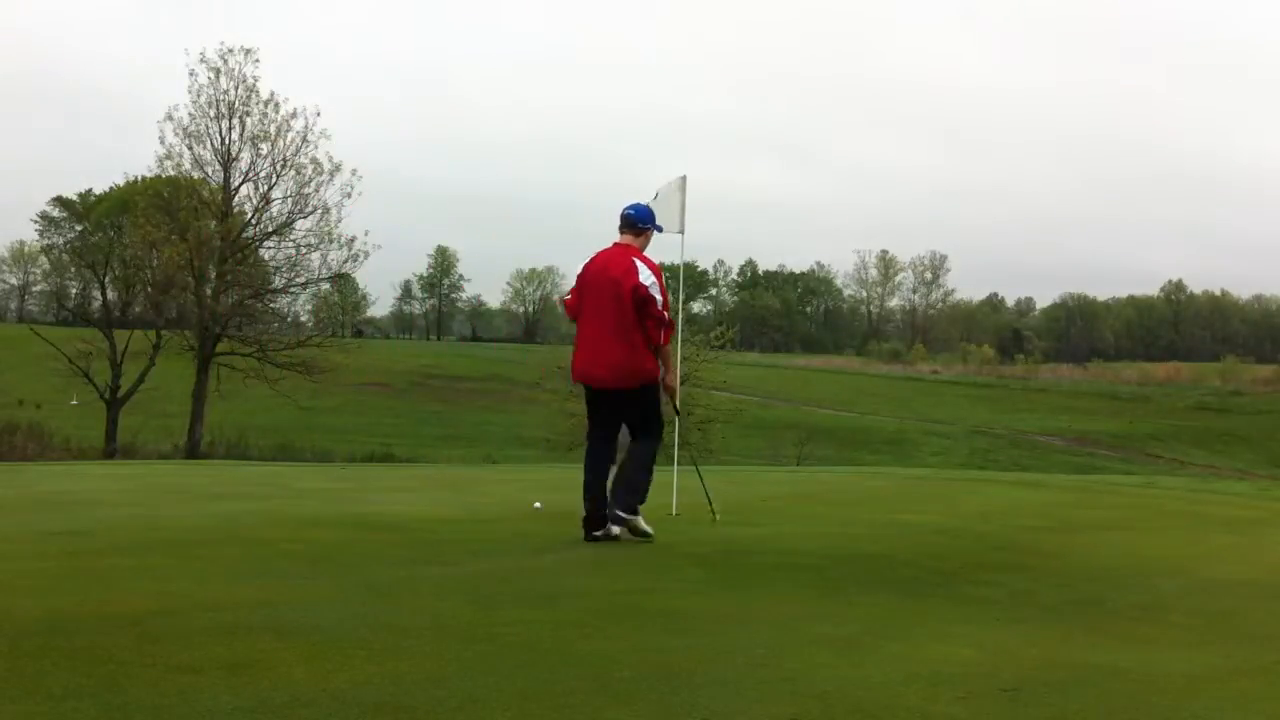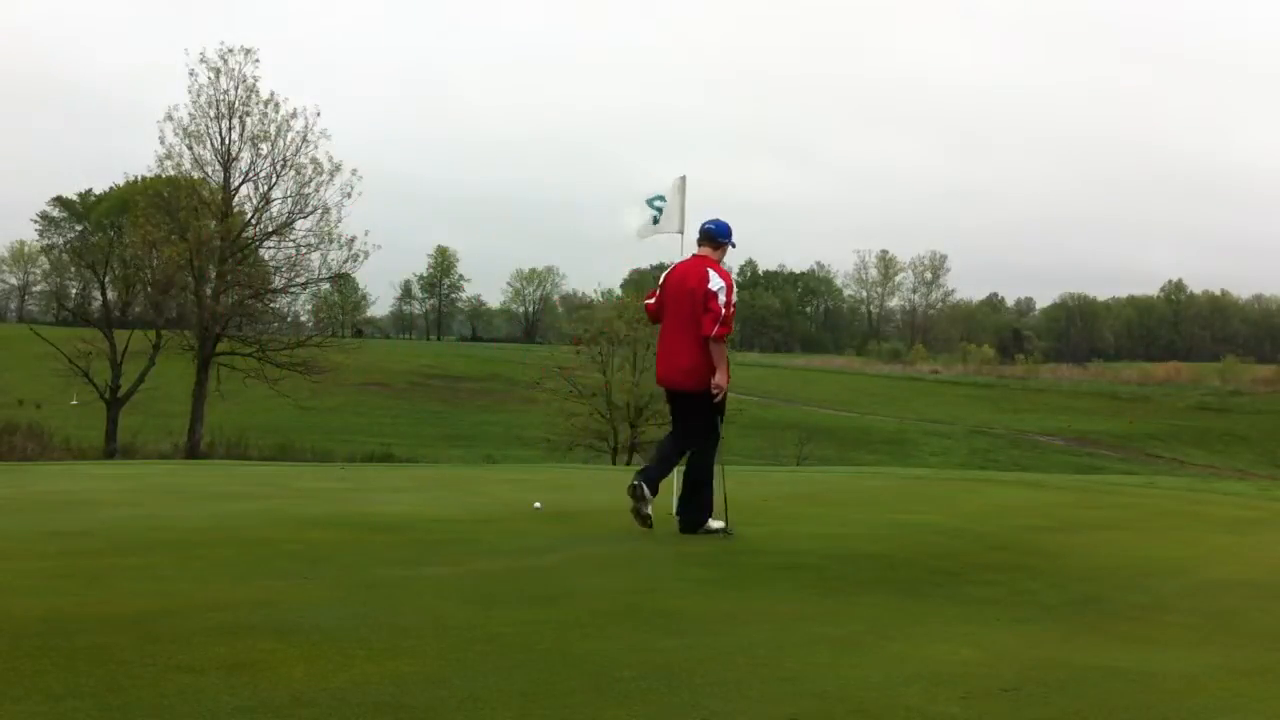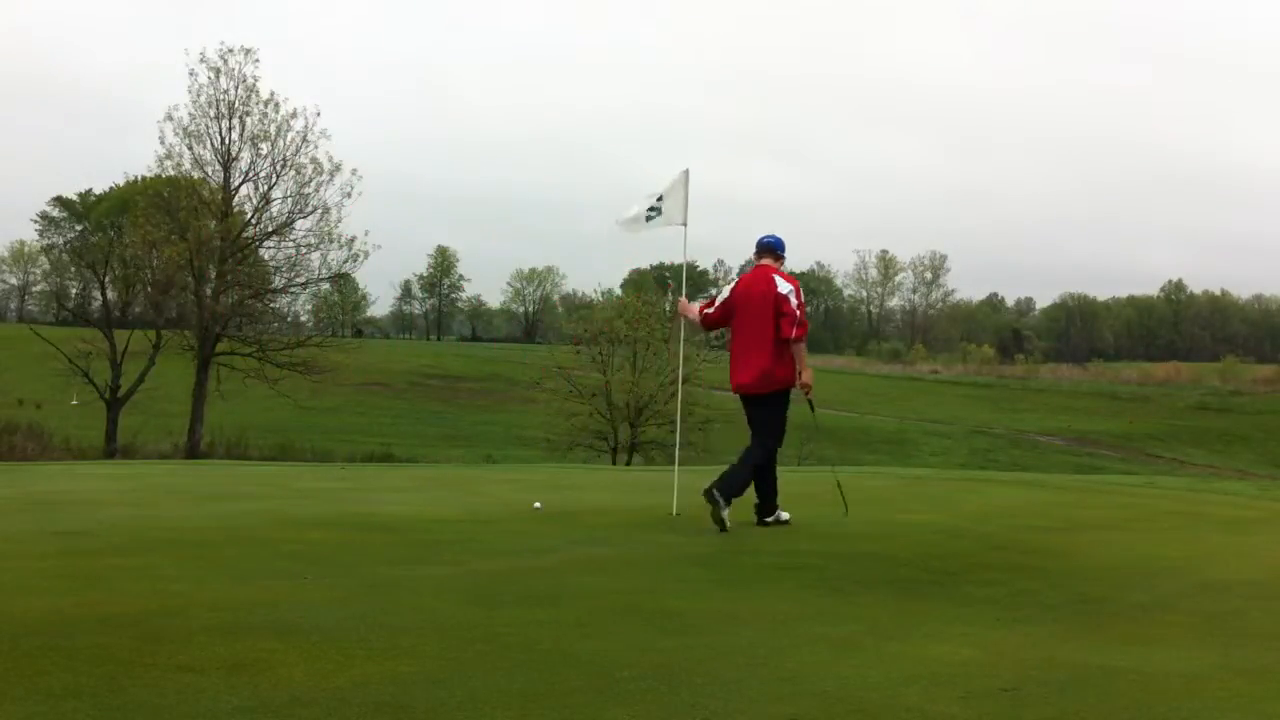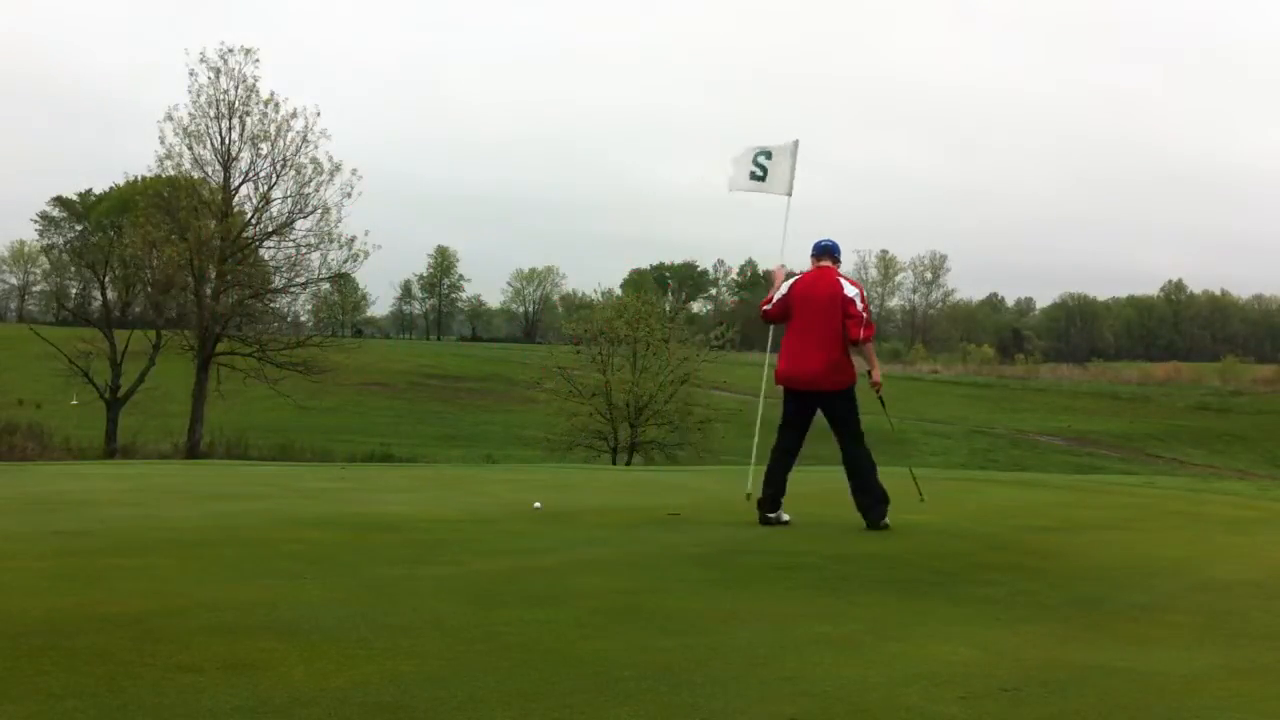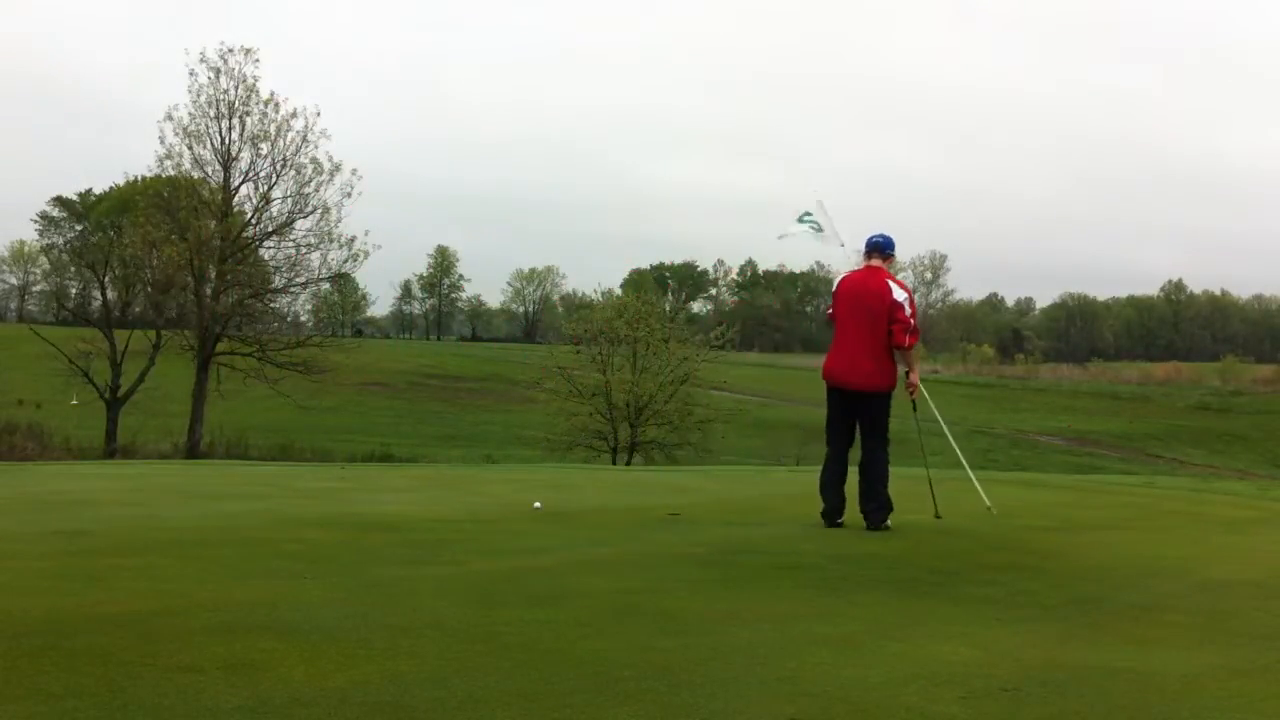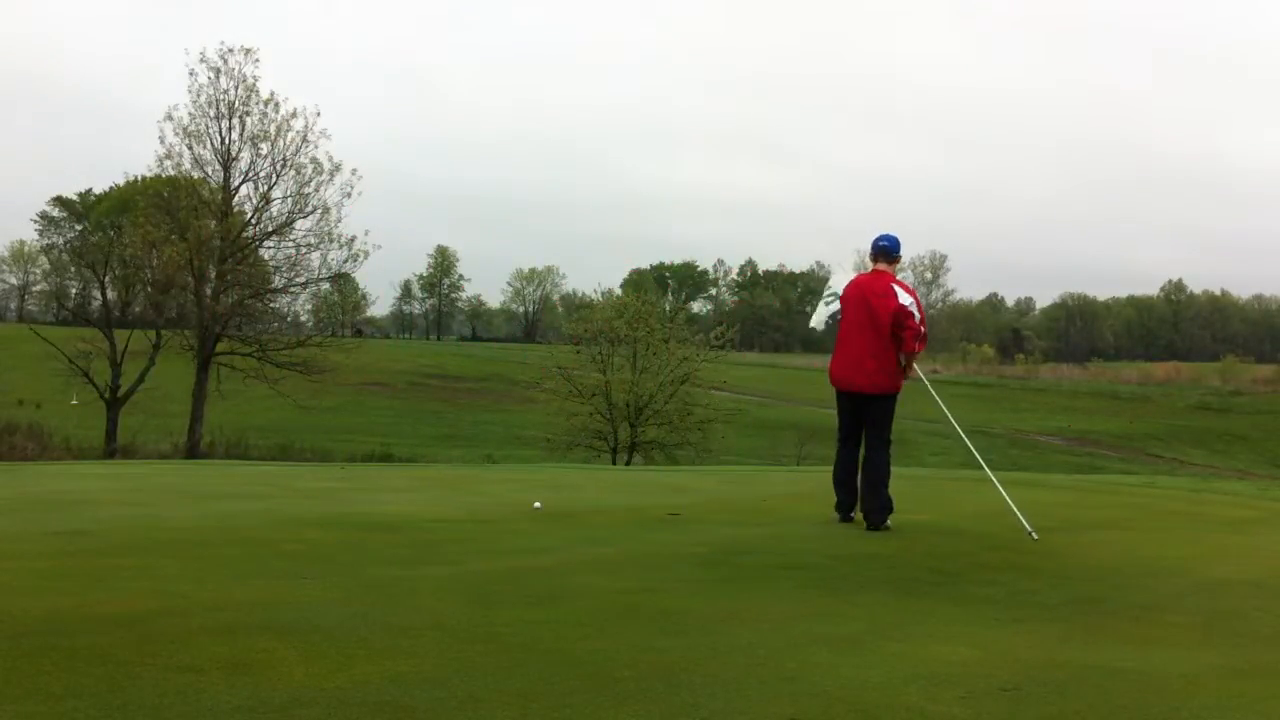
dt=0.5s
person 1, frame 1
left shoulder: (590, 264)
right shoulder: (645, 269)
left elbow: (573, 310)
right elbow: (659, 325)
right wrist: (668, 370)
left hip: (592, 368)
right hip: (632, 369)
left knee: (599, 441)
right knee: (647, 435)
left ankle: (596, 522)
right ankle: (624, 505)
person 1, frame 2
left shoulder: (672, 272)
right shoulder: (718, 278)
left elbow: (653, 311)
right elbow: (717, 329)
right wrist: (721, 371)
left hip: (670, 370)
right hip: (701, 374)
left knee: (680, 435)
right knee: (704, 441)
left ankle: (645, 482)
right ankle: (694, 517)
person 1, frame 3
left shoulder: (736, 285)
right shoulder: (785, 284)
left elbow: (708, 318)
right elbow: (794, 331)
left wrist: (687, 310)
right wrist: (804, 368)
left hip: (744, 376)
right hip: (774, 375)
left knee: (763, 438)
right knee: (767, 440)
left ankle: (767, 509)
right ankle: (722, 490)
person 1, frame 4
left shoulder: (794, 284)
right shoulder: (848, 287)
left elbow: (767, 313)
right elbow: (860, 333)
left wrist: (777, 284)
right wrist: (874, 368)
left hip: (797, 377)
right hip: (835, 377)
left knee: (787, 440)
right knee: (852, 443)
left ankle: (769, 506)
right ankle: (874, 512)
person 1, frame 5
left shoulder: (843, 282)
right shoulder: (897, 290)
right elbow: (904, 338)
right wrist: (913, 371)
left hip: (839, 375)
right hip: (876, 378)
left knee: (837, 444)
right knee: (875, 446)
left ankle: (832, 512)
right ankle: (875, 515)
person 1, frame 6
left shoulder: (850, 287)
right shoulder: (903, 295)
right elbow: (914, 342)
right wrist: (906, 368)
left hip: (845, 377)
right hip: (881, 381)
left knee: (847, 443)
right knee: (877, 447)
left ankle: (846, 507)
right ankle: (875, 514)
